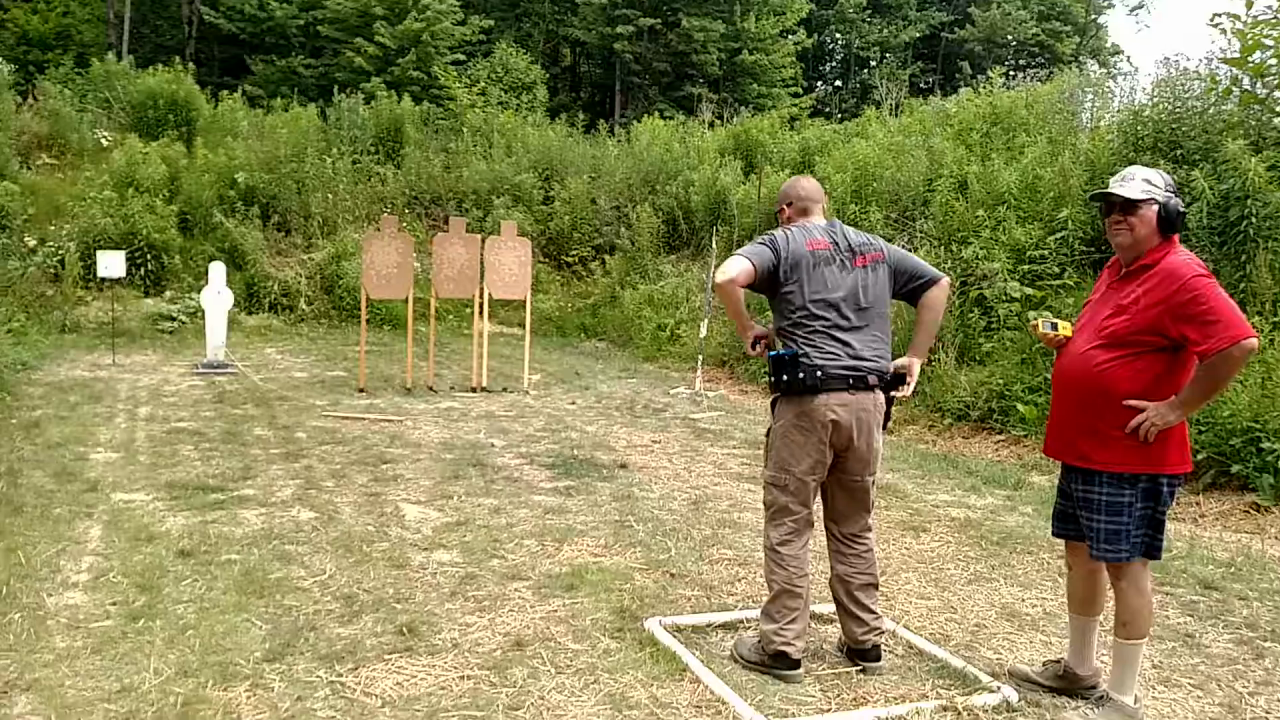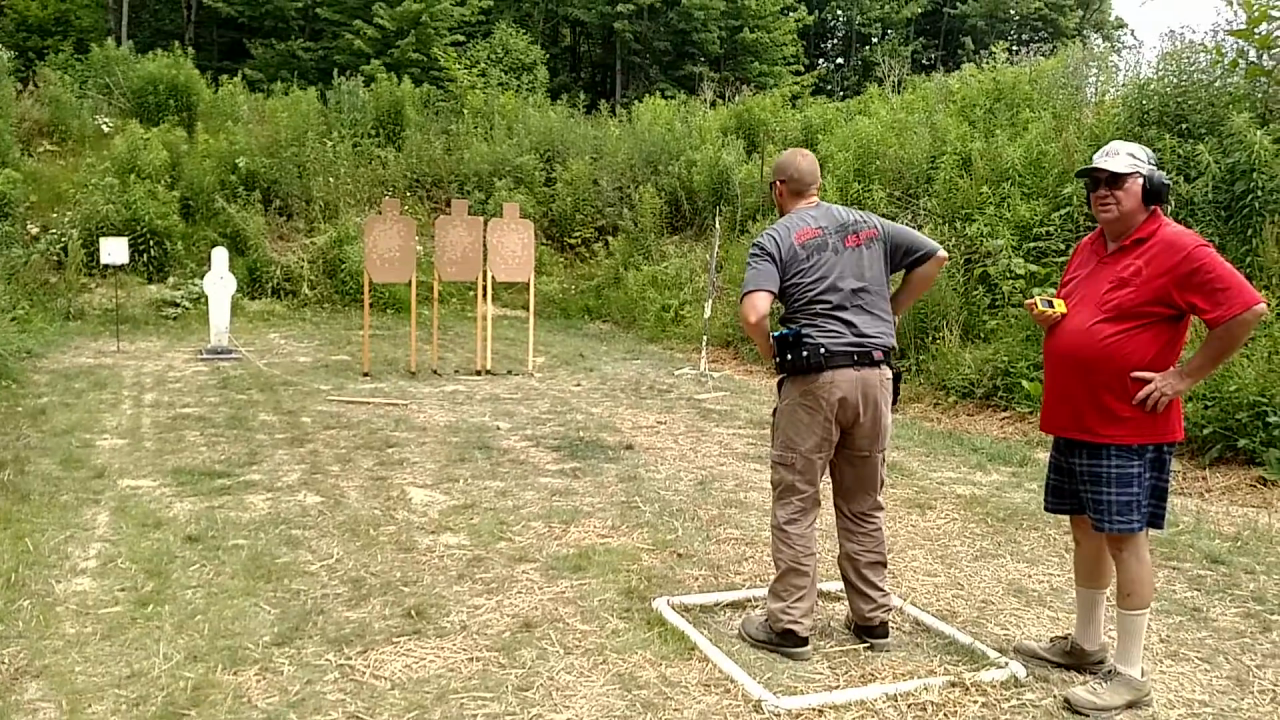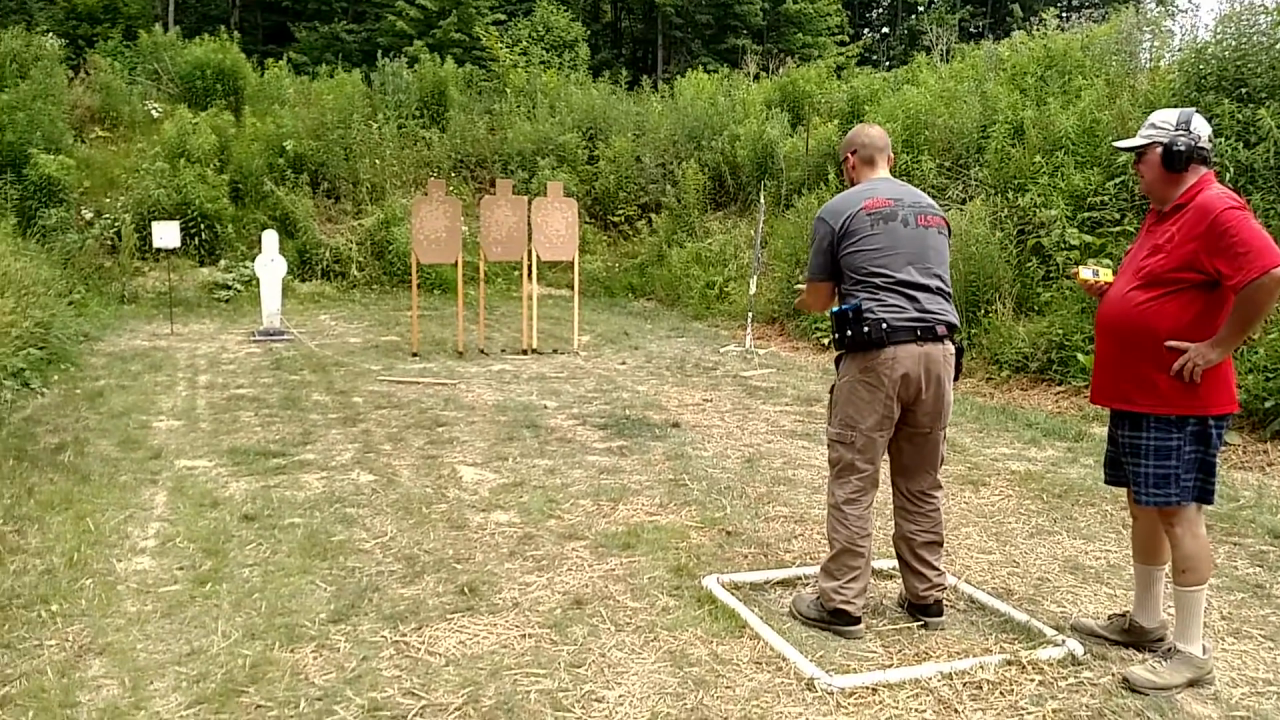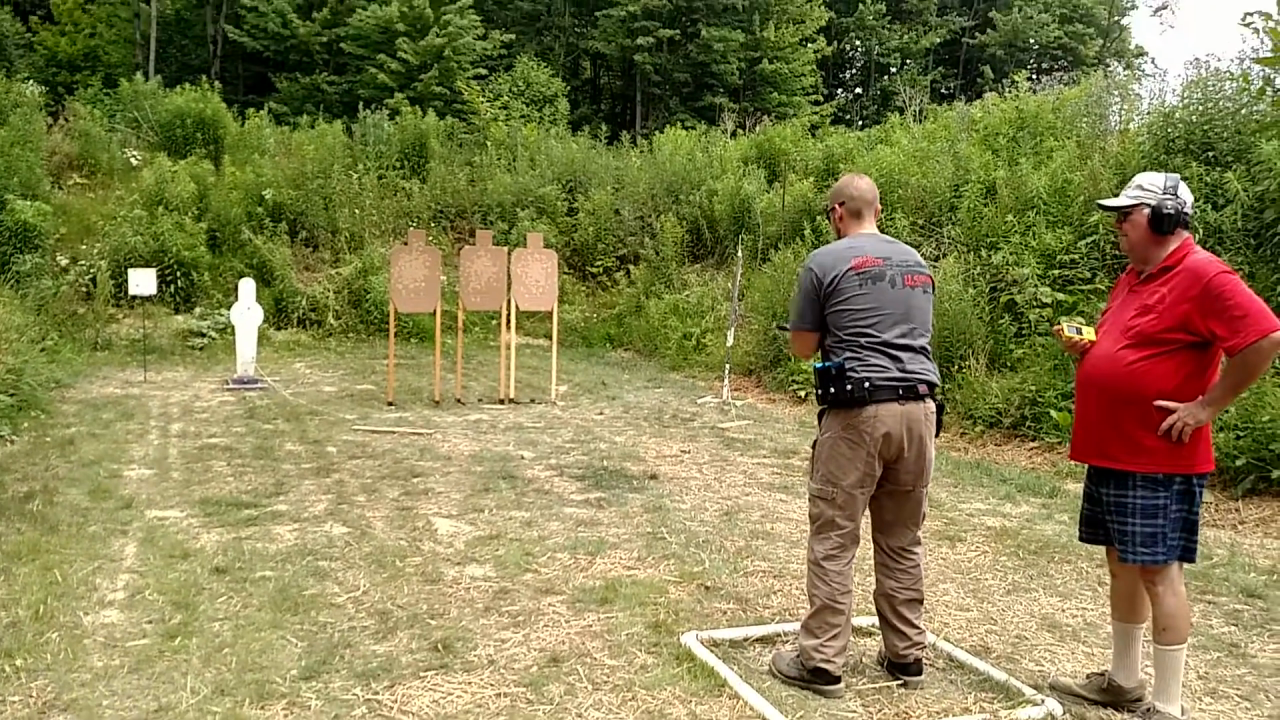
dt=1s
person 1, frame 1
left shoulder: (1181, 277)
right shoulder: (1117, 269)
left elbow: (1239, 343)
left wrist: (1177, 408)
right wrist: (1064, 344)
left hip: (1131, 457)
right hip: (1085, 449)
left knee: (1125, 565)
right knee: (1081, 555)
right ankle: (1078, 668)
person 1, frame 2
left shoulder: (1178, 249)
right shoulder: (1088, 247)
left elbow: (1247, 309)
left wrist: (1184, 376)
right wrist: (1049, 320)
left hip: (1128, 428)
right hip: (1074, 422)
left knee: (1124, 538)
right knee: (1085, 529)
left ankle: (1129, 673)
right ankle: (1084, 643)
person 1, frame 3
left shoulder: (1215, 210)
right shoulder: (1162, 212)
left wrist: (1218, 347)
right wrist: (1108, 291)
left hip: (1178, 399)
right hip: (1136, 393)
left knee: (1178, 512)
right knee: (1144, 506)
left ankle: (1189, 651)
right ankle: (1145, 621)
person 1, frame 4
left shoulder: (1202, 275)
right shoulder: (1132, 277)
left wrist: (1207, 406)
right wrist: (1086, 349)
left hip: (1158, 460)
right hip: (1112, 454)
left knee: (1158, 570)
right knee: (1121, 563)
person 2, frame 1
left shoulder: (783, 242)
right shoulder: (875, 247)
left elbow: (727, 277)
right elbow: (938, 285)
left wrist: (747, 331)
right wrist: (915, 357)
left hip: (809, 401)
right hip: (867, 401)
left knee: (788, 525)
right knee: (854, 526)
left ankle: (782, 647)
right ankle: (864, 640)
person 2, frame 2
left shoulder: (774, 239)
right shoulder: (868, 225)
left elbow: (754, 314)
right elbow: (935, 257)
left wrist: (772, 352)
right wrist: (891, 308)
left hip: (815, 380)
right hip: (874, 376)
left knee: (795, 505)
right knee: (863, 504)
left ankle: (789, 625)
right ankle: (872, 617)
person 2, frame 3
left shoulder: (838, 211)
right shoulder: (932, 208)
left elbow: (819, 300)
left wrist: (808, 298)
left hip: (877, 355)
right hip: (937, 351)
left knee: (853, 483)
right knee: (921, 482)
left ankle: (841, 603)
right ankle: (926, 596)
person 2, frame 4
left shoulder: (824, 262)
right shoulder: (917, 263)
left elbow: (803, 347)
left wrist: (832, 335)
left hip: (858, 413)
right hip: (918, 409)
left knee: (833, 541)
right knee: (902, 541)
left ankle: (821, 662)
right ankle: (906, 654)
